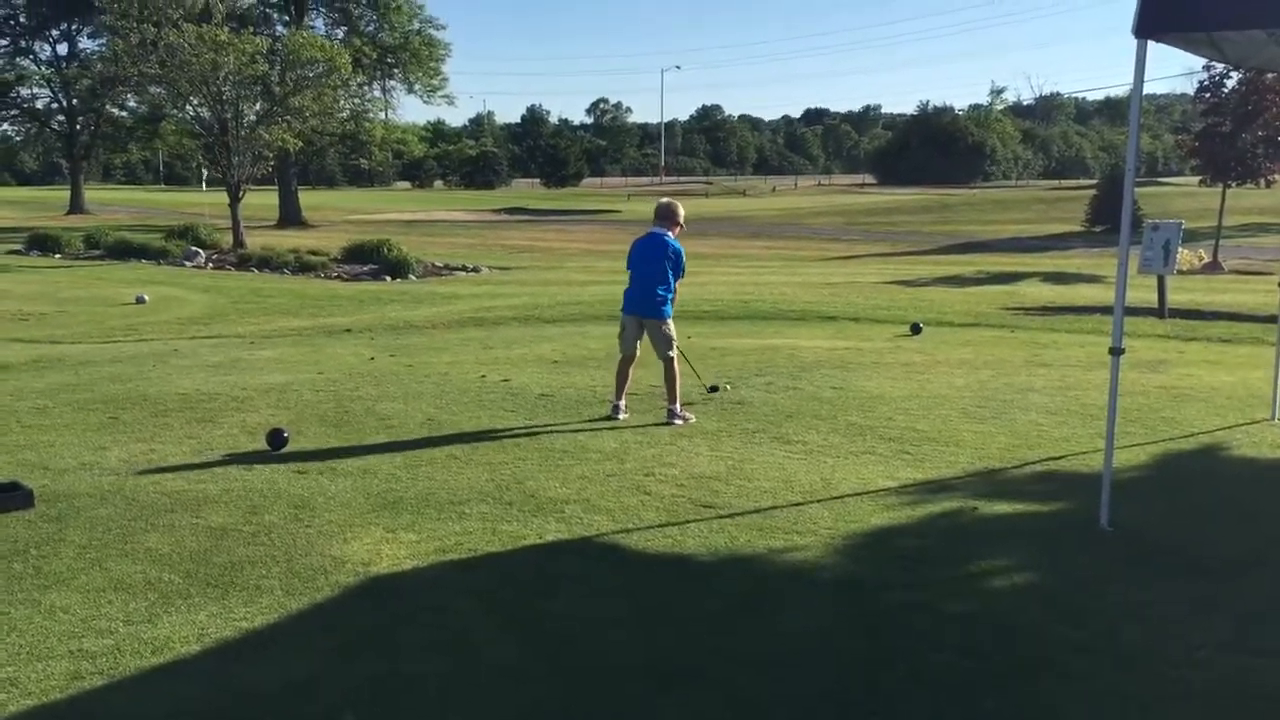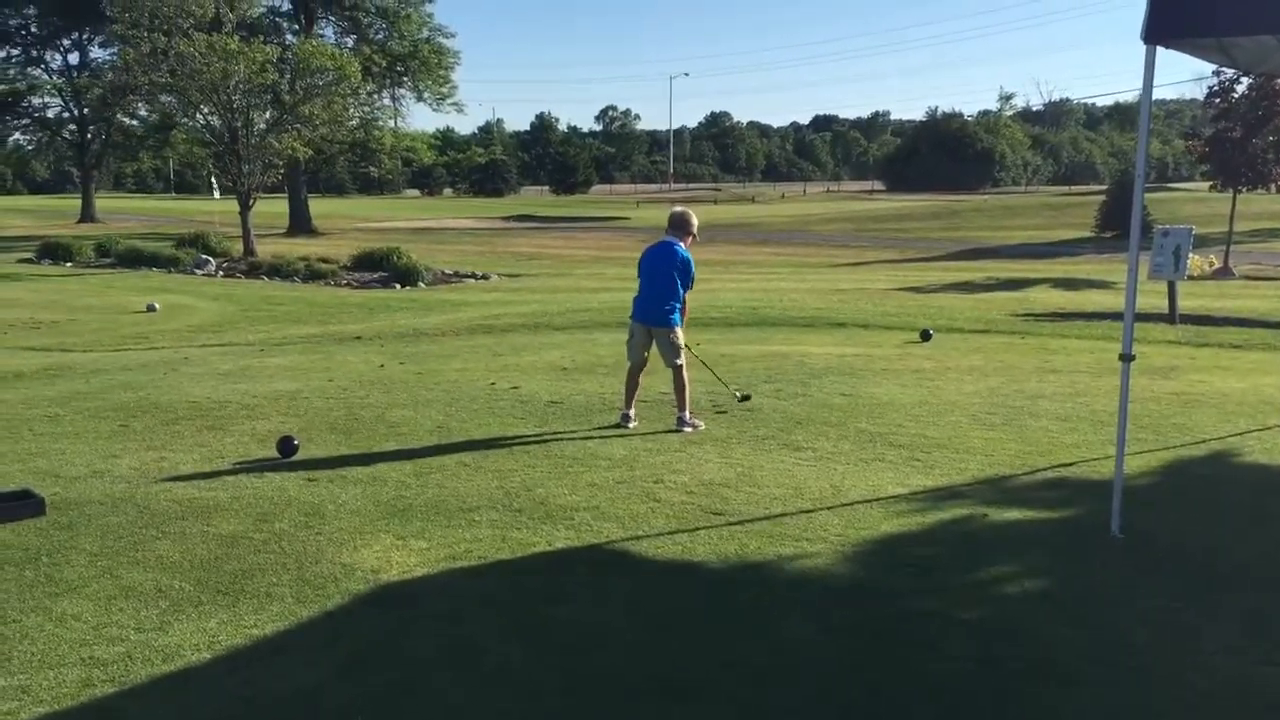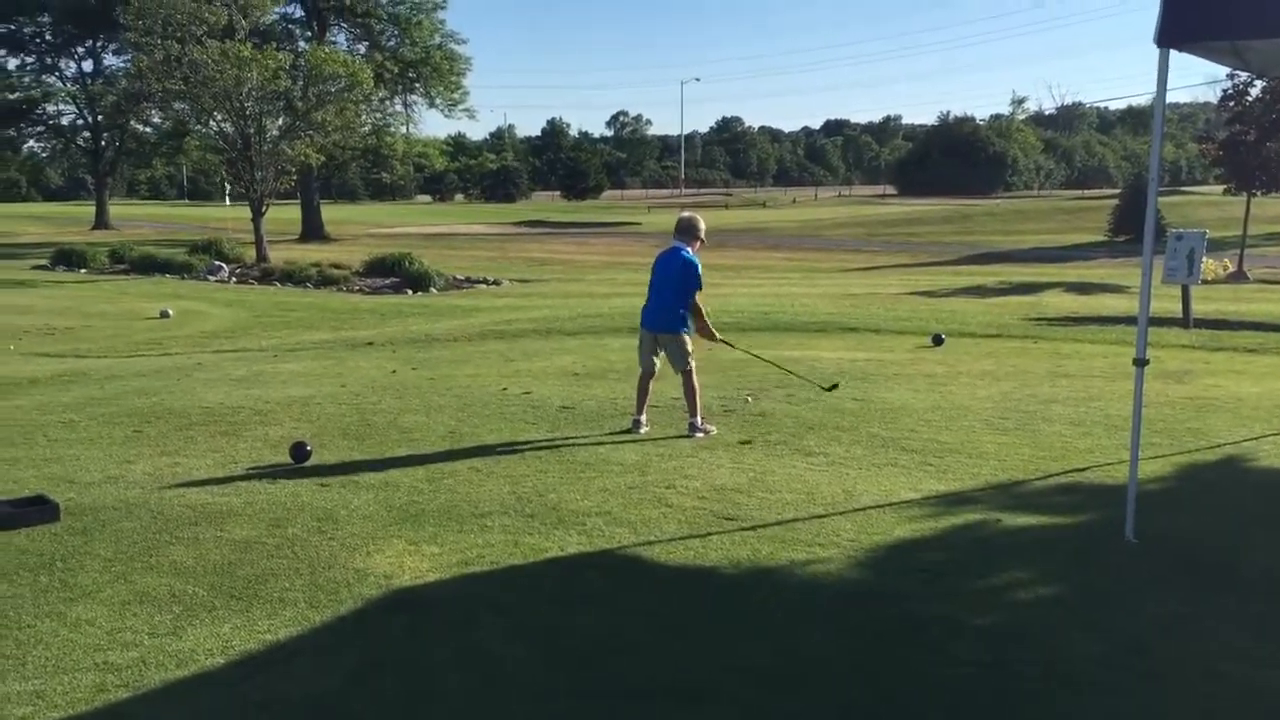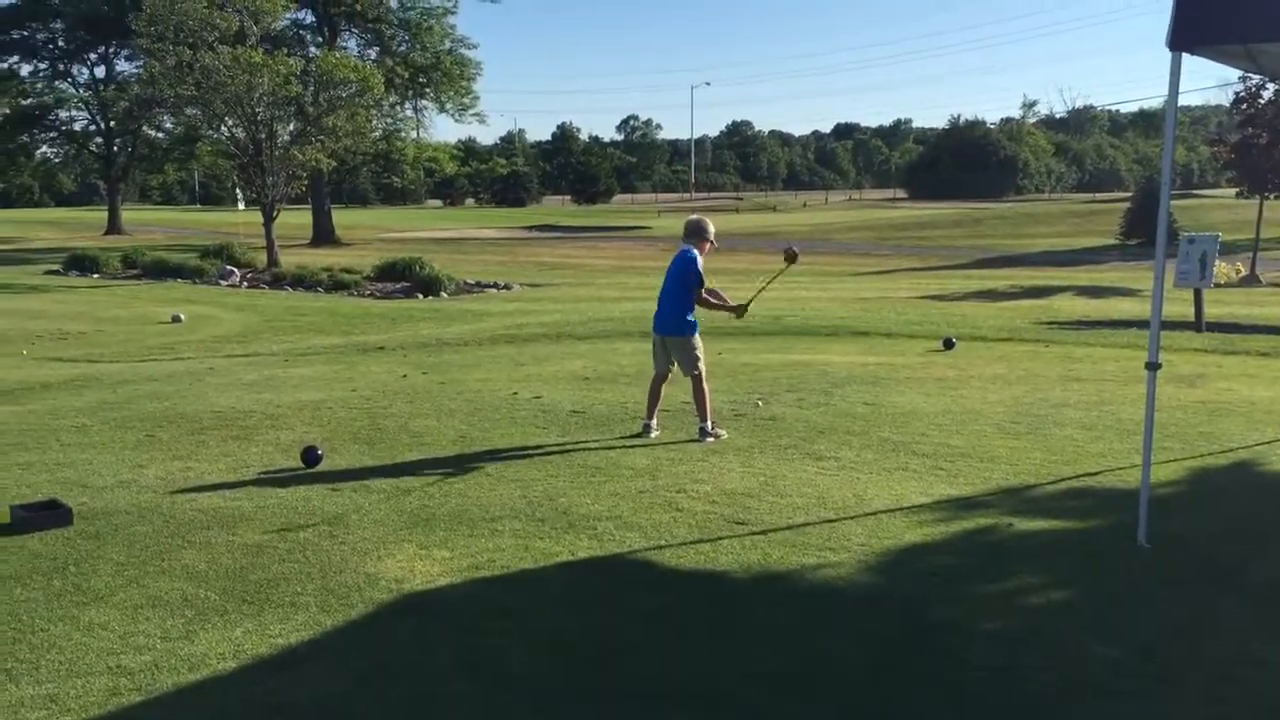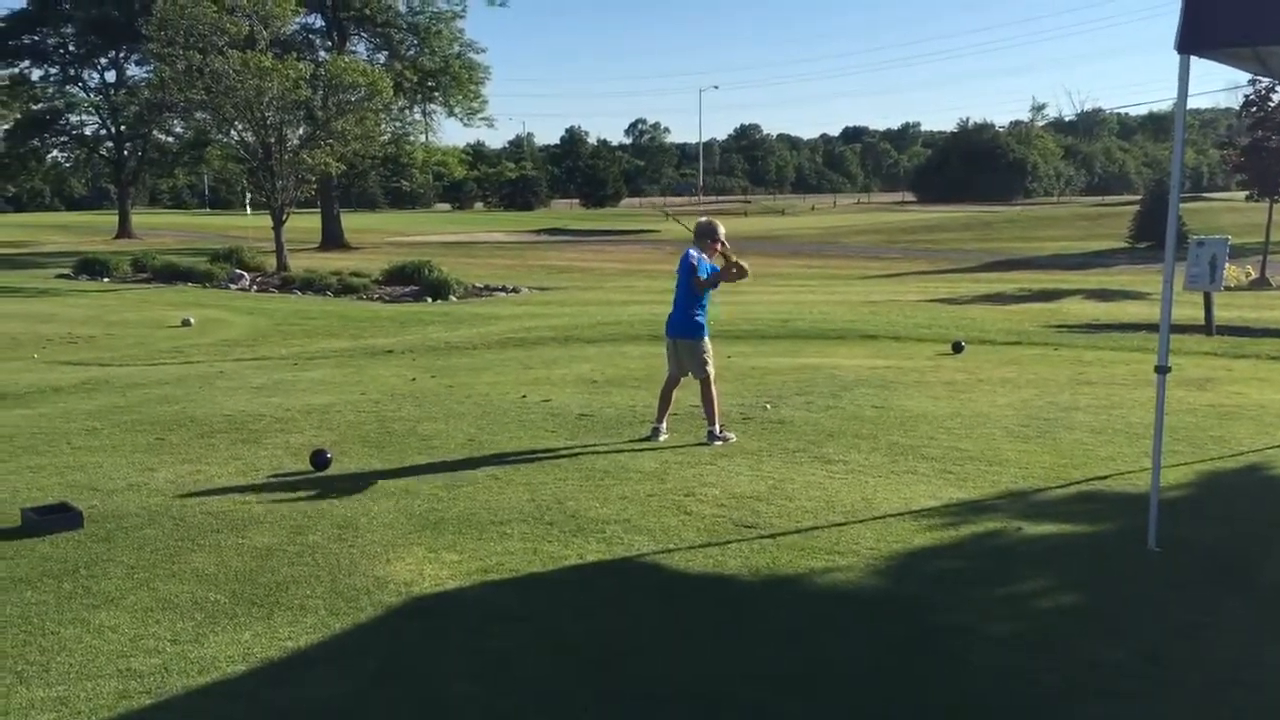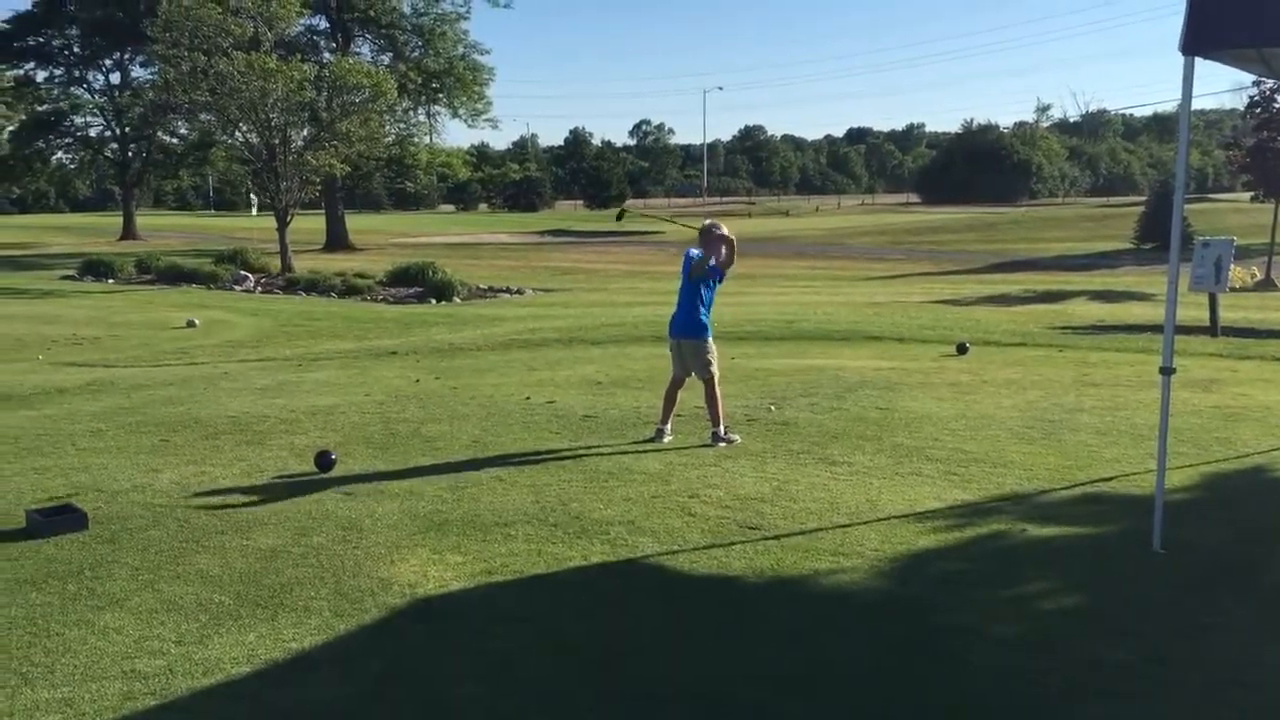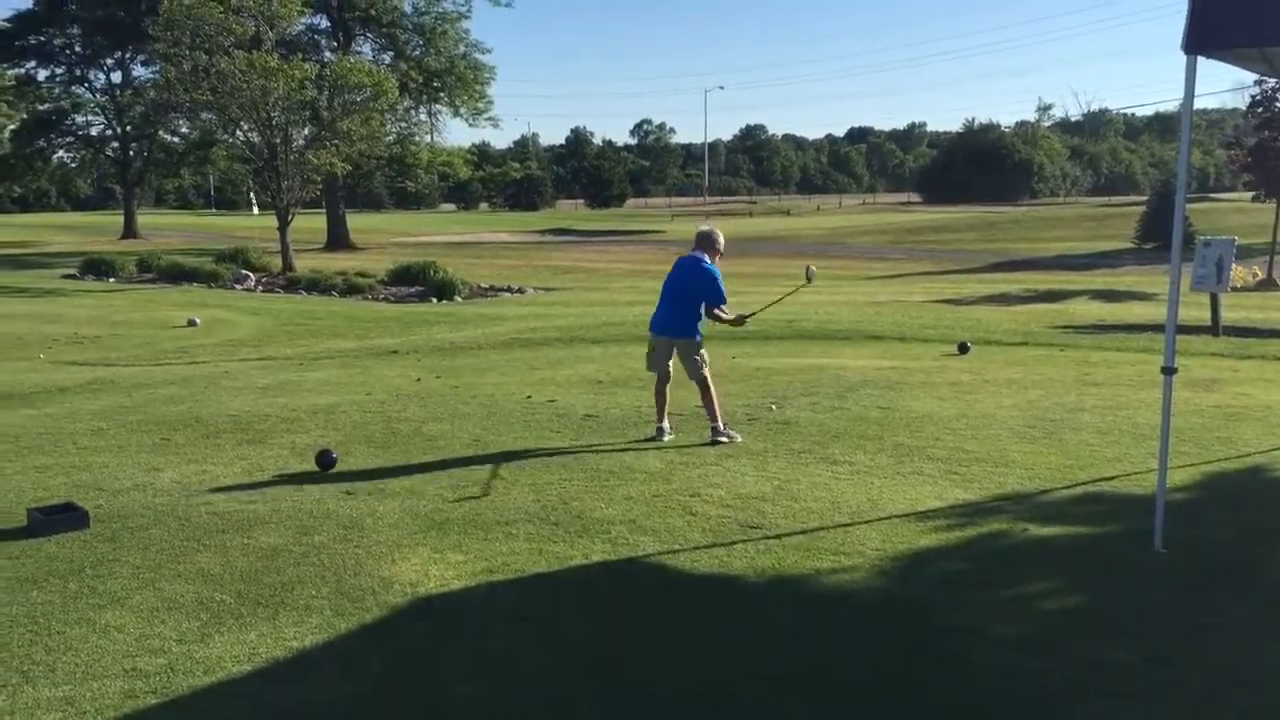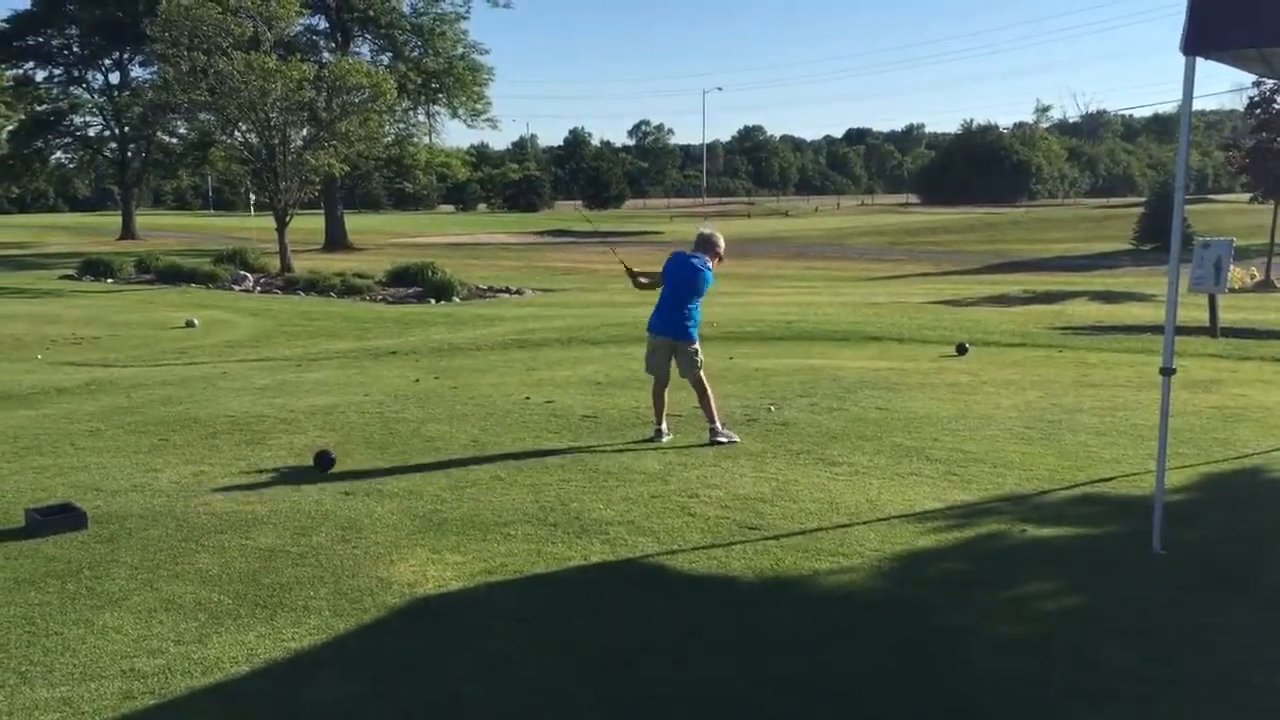
dt=0.2s
person 1, frame 1
left shoulder: (637, 244)
right shoulder: (675, 249)
right elbow: (674, 287)
right wrist: (668, 310)
left hip: (632, 307)
right hip: (658, 310)
left knee: (627, 356)
right knee: (670, 359)
left ankle: (618, 405)
right ankle: (674, 410)
person 1, frame 2
left shoulder: (649, 252)
right shoulder: (685, 258)
right elbow: (683, 298)
right wrist: (681, 324)
left hip: (641, 316)
right hip: (666, 318)
left knee: (636, 365)
right knee: (678, 367)
left ankle: (627, 413)
right ankle: (684, 417)
person 1, frame 3
left shoulder: (661, 257)
right shoulder: (690, 262)
right elbow: (692, 302)
left wrist: (699, 324)
right wrist: (707, 328)
left hip: (649, 321)
right hip: (673, 325)
left knee: (647, 371)
right knee: (688, 372)
left ankle: (639, 419)
right ankle: (695, 422)
person 1, frame 4
left shoulder: (680, 258)
right shoulder: (693, 260)
left elbow: (708, 290)
right elbow: (699, 298)
left wrist: (731, 306)
right wrist: (730, 308)
left hip: (661, 325)
right hip: (681, 327)
left knee: (660, 374)
right knee: (697, 376)
left ankle: (649, 423)
right ankle: (706, 427)
person 1, frame 5
left shoulder: (705, 263)
right shoulder: (691, 257)
left elbow: (723, 277)
right elbow: (700, 285)
left wrist: (732, 265)
right wrist: (732, 270)
left hip: (675, 328)
right hip: (692, 329)
left knee: (673, 377)
right knee: (706, 379)
left ankle: (658, 427)
right ankle: (714, 430)
person 1, frame 6
right shoulder: (693, 255)
left elbow: (725, 265)
right elbow: (697, 273)
left wrist: (730, 246)
right wrist: (710, 251)
left hip: (678, 329)
right hip: (695, 330)
left knee: (678, 378)
right knee: (710, 379)
left ankle: (663, 428)
right ankle: (718, 431)
person 1, frame 7
left shoulder: (682, 262)
right shoulder: (711, 274)
right elbow: (712, 312)
right wrist: (732, 320)
left hip: (659, 327)
right hip: (685, 331)
left knee: (662, 377)
right knee: (703, 379)
left ankle: (662, 426)
right ankle: (718, 428)
person 1, frame 8
left shoulder: (677, 258)
right shoulder: (706, 276)
left elbow: (659, 282)
left wrist: (637, 278)
right wrist: (641, 275)
left hip: (660, 328)
right hip: (686, 332)
left knee: (660, 380)
right knee: (698, 380)
left ankle: (660, 428)
right ankle: (716, 428)
